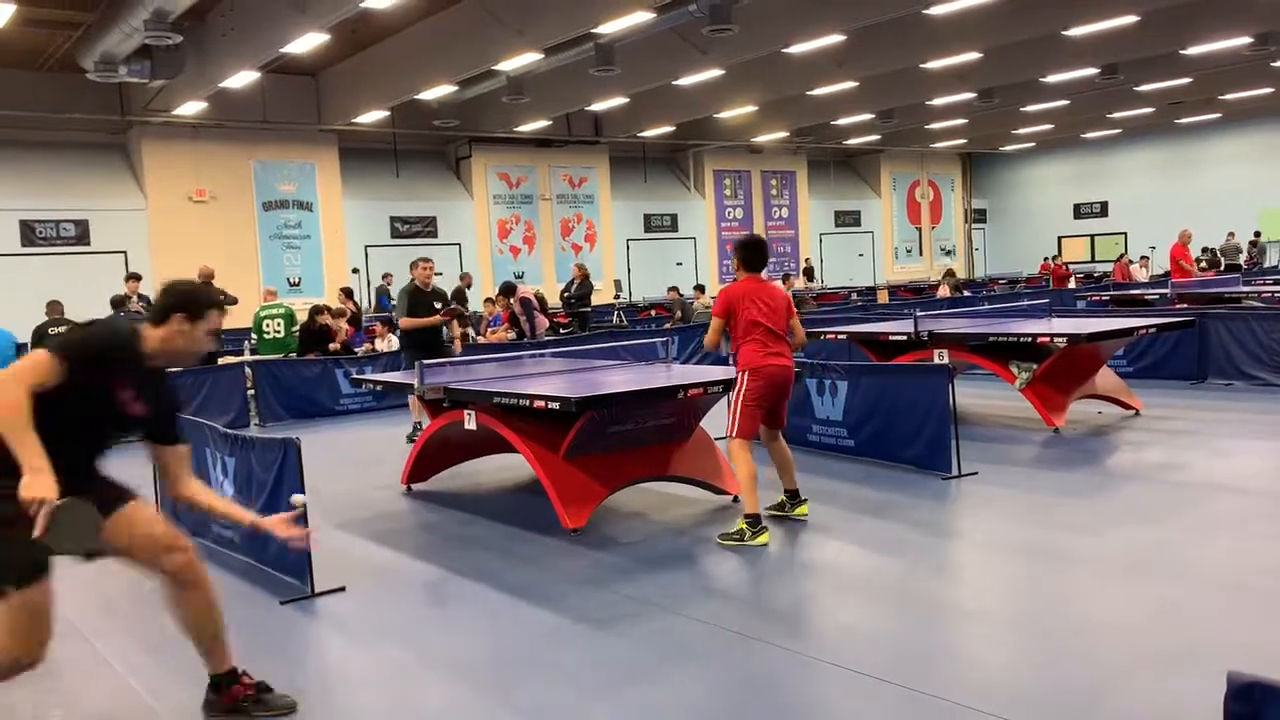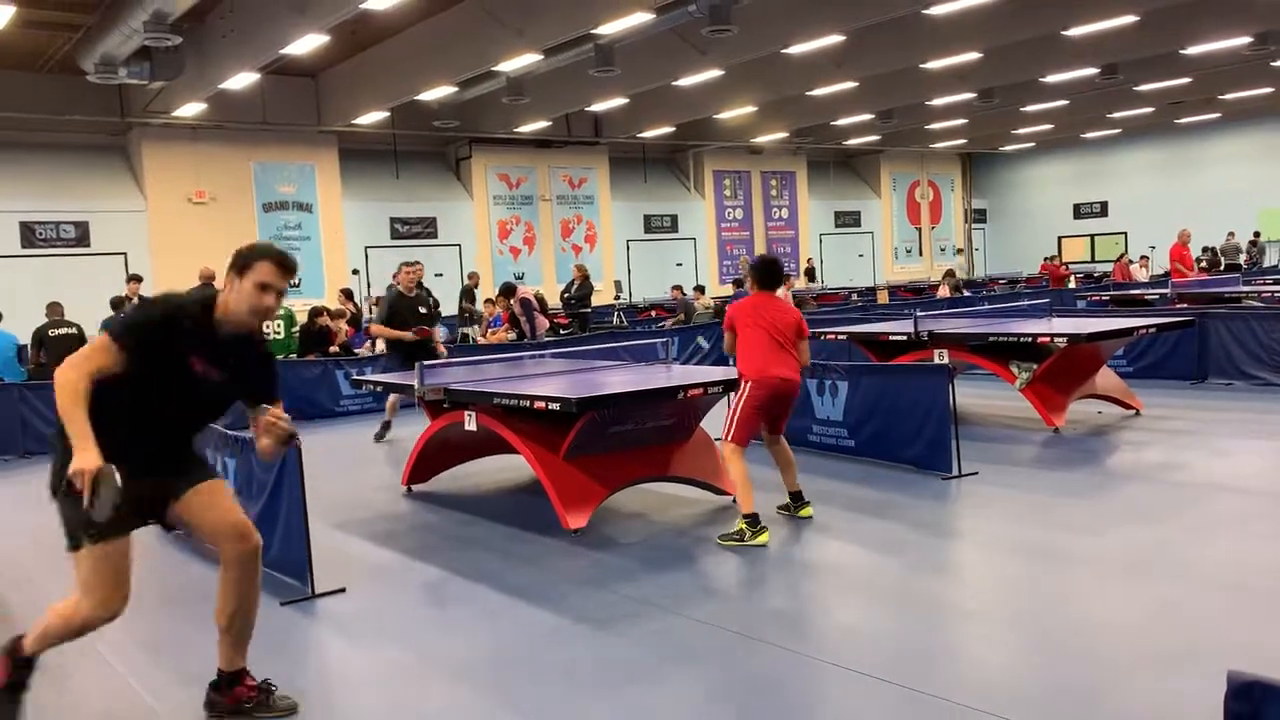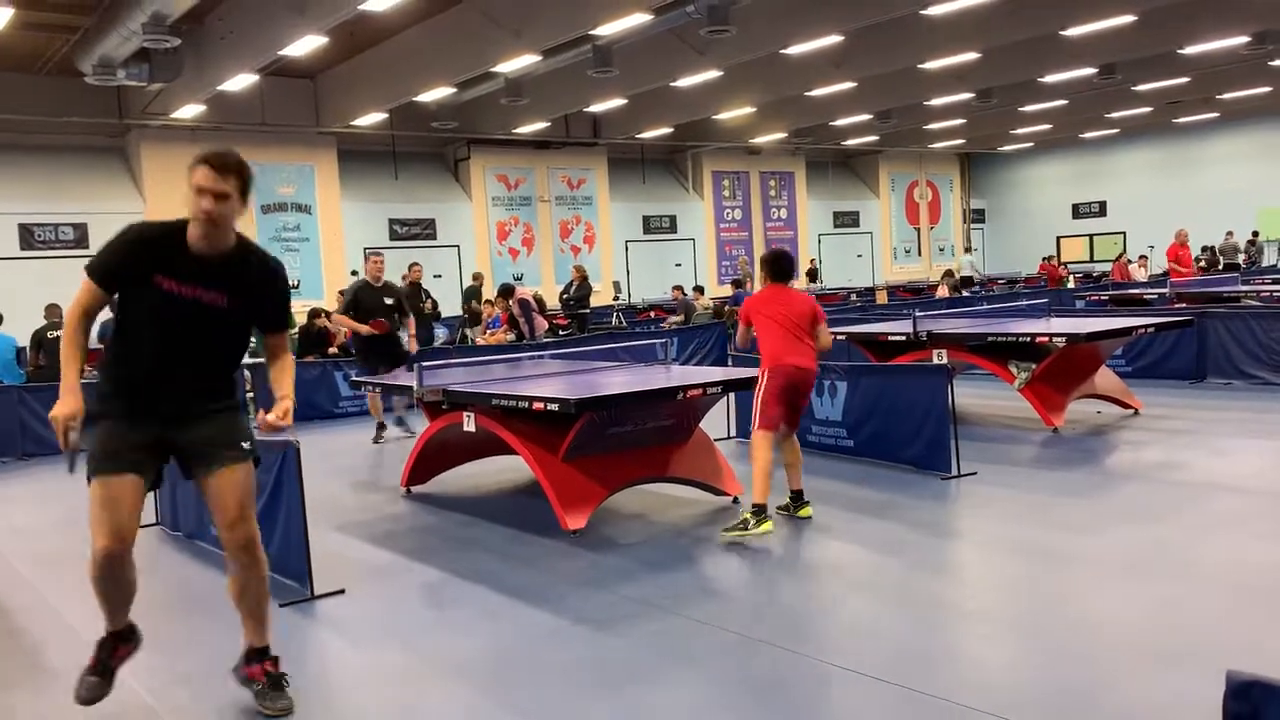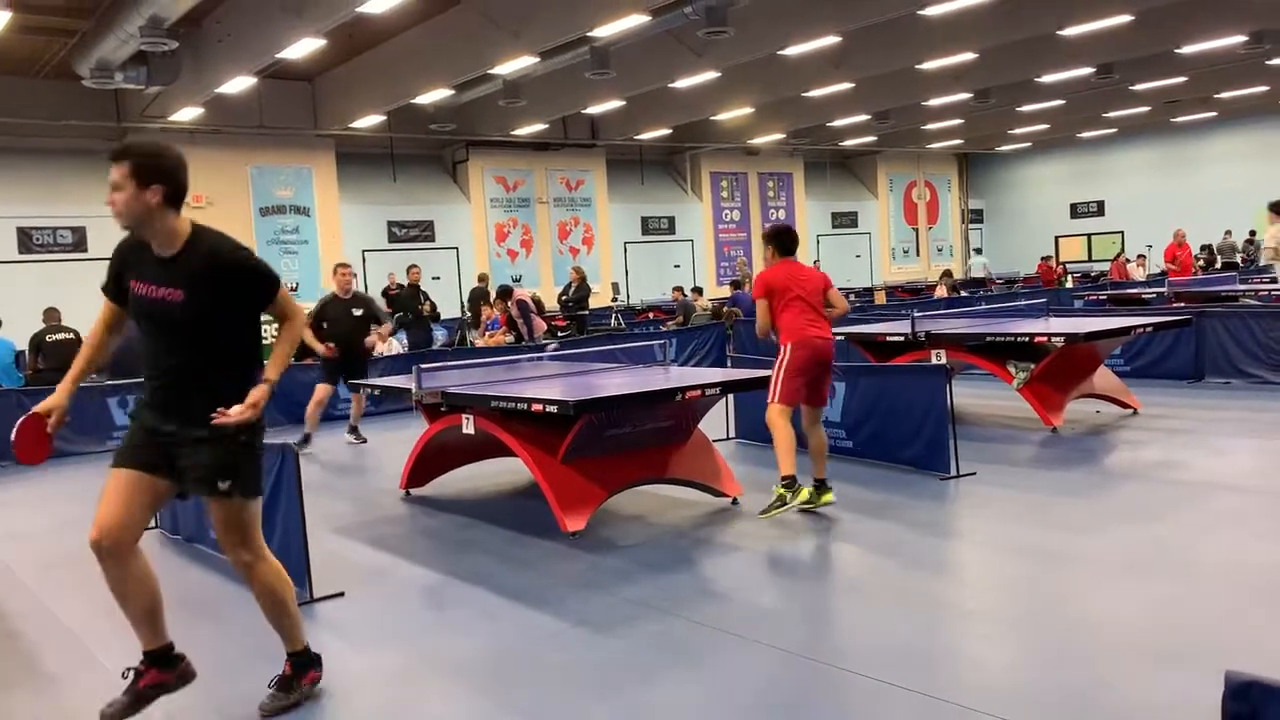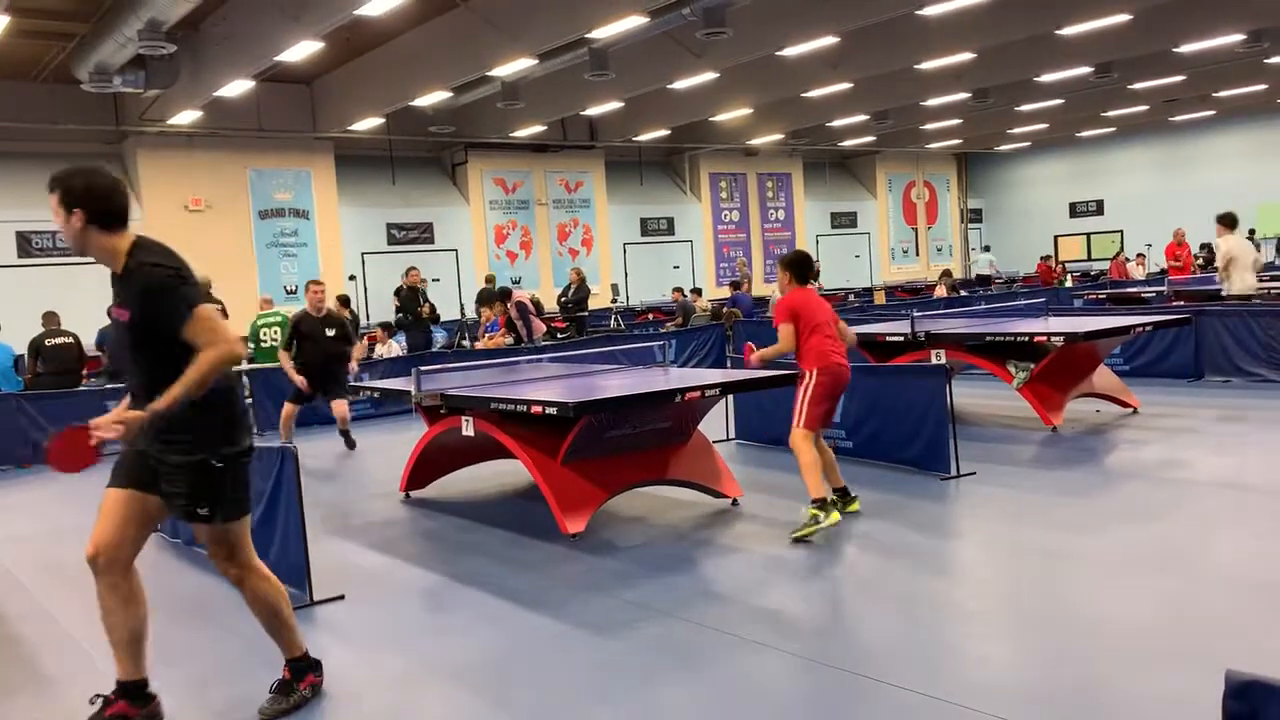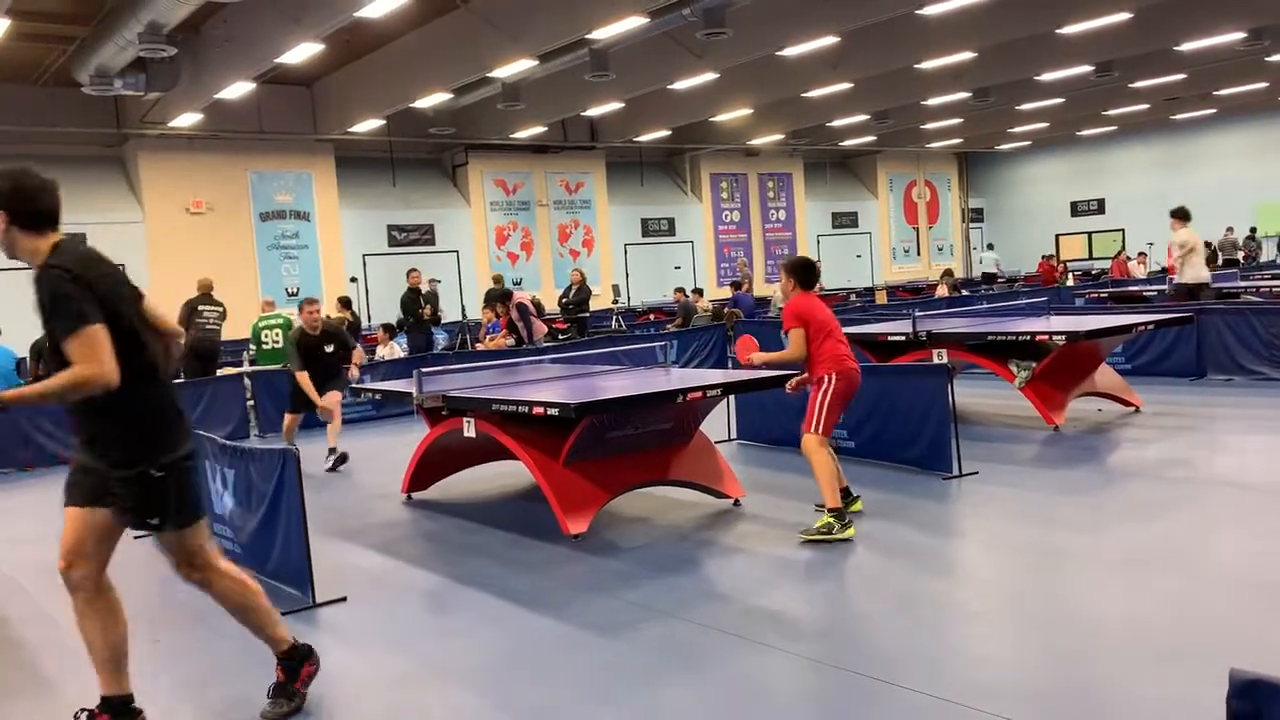
dt=0.2s
person 1, frame 1
left shoulder: (158, 391)
right shoulder: (102, 343)
left elbow: (182, 484)
left wrist: (258, 523)
right wrist: (35, 470)
left hip: (76, 484)
left knee: (180, 561)
person 1, frame 2
left shoulder: (256, 358)
right shoulder: (166, 318)
left elbow: (267, 438)
right elbow: (73, 373)
left wrist: (278, 436)
right wrist: (85, 449)
left hip: (170, 460)
right hip: (100, 465)
left knee: (244, 545)
right knee: (103, 606)
person 1, frame 3
left shoulder: (262, 272)
right shoulder: (141, 244)
left elbow: (279, 348)
right elbow: (79, 313)
left wrist: (283, 398)
right wrist: (70, 392)
left hip: (211, 412)
right hip: (127, 409)
left knee: (241, 534)
right knee: (111, 545)
left ankle: (258, 659)
right ankle: (116, 637)
person 1, frame 4
left shoulder: (225, 260)
right shoulder: (131, 253)
left elbow: (293, 318)
right elbow: (109, 323)
left wrist: (264, 388)
right wrist: (66, 388)
left hip: (221, 423)
right hip: (158, 417)
left knee: (243, 550)
right knee: (108, 538)
left ankle: (303, 663)
right ankle: (161, 662)
person 1, frame 5
left shoulder: (153, 276)
right shoulder: (129, 270)
left elbow: (226, 348)
left wrist: (151, 413)
right wrist: (127, 411)
left hip: (205, 443)
right hip: (154, 440)
left knee: (235, 565)
right knee: (105, 556)
left ankle: (303, 669)
person 1, frame 6
left shoulder: (56, 279)
right shoulder: (84, 264)
left elbow: (101, 375)
right elbow: (169, 332)
left hip: (146, 452)
right hip: (105, 448)
left knee: (199, 566)
right knee: (77, 569)
left ankle: (295, 658)
person 2, frame 1
left shoulder: (728, 294)
right shoulder: (780, 294)
left elbow: (711, 343)
right elbow: (799, 339)
left wrist: (710, 339)
left hip: (756, 372)
right hip: (784, 371)
left knee: (739, 445)
right knee: (771, 434)
left ankle: (753, 525)
right ankle: (794, 499)
person 2, frame 2
left shoulder: (737, 308)
right shoulder: (794, 314)
left elbow: (729, 348)
right elbow: (805, 361)
left hip: (758, 382)
right hip: (791, 383)
left knee: (732, 450)
right knee: (772, 435)
left ankle: (752, 525)
right ankle: (797, 501)
person 2, frame 3
left shoulder: (753, 302)
right shoulder: (808, 301)
left elbow: (742, 342)
right elbow: (825, 344)
left hip: (776, 370)
right hip: (807, 371)
left knee: (762, 440)
right knee: (786, 432)
left ankle: (758, 514)
right ankle: (797, 499)
person 2, frame 4
left shoulder: (765, 278)
right shoulder: (816, 275)
left elbow: (763, 327)
right elbow: (843, 308)
left wrist: (761, 331)
left hip: (797, 347)
right hip: (823, 345)
left knee: (777, 414)
right knee: (811, 418)
left ankle: (789, 488)
right ankle: (820, 487)
person 2, frame 5
left shoulder: (786, 303)
right shoulder: (820, 302)
left elbow: (787, 346)
right elbow: (850, 339)
left wrist: (759, 356)
left hip: (821, 372)
right hip: (840, 369)
left knee: (799, 439)
right knee: (812, 438)
left ankle: (822, 510)
right ankle: (843, 496)
person 2, frame 6
left shoulder: (794, 308)
right shoulder: (819, 306)
left elbow: (798, 353)
left wrist: (763, 357)
right wrist: (806, 378)
left hip: (834, 376)
right hip: (847, 373)
left knee: (812, 444)
right knee: (817, 438)
left ankle: (837, 519)
right ankle: (845, 496)
